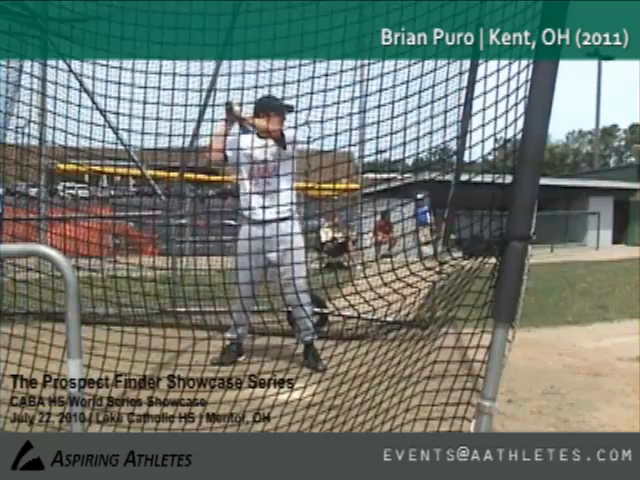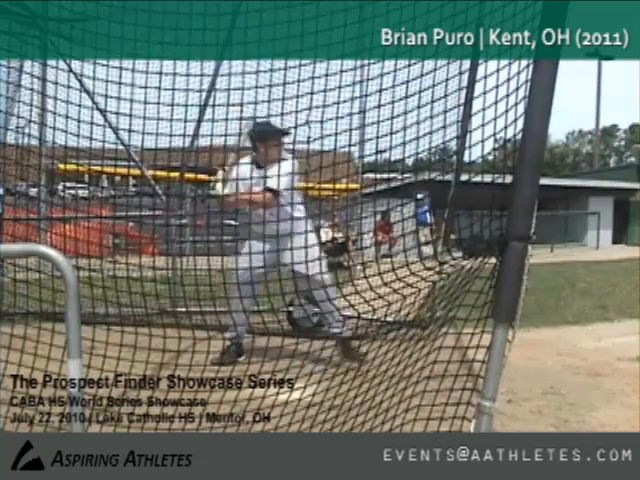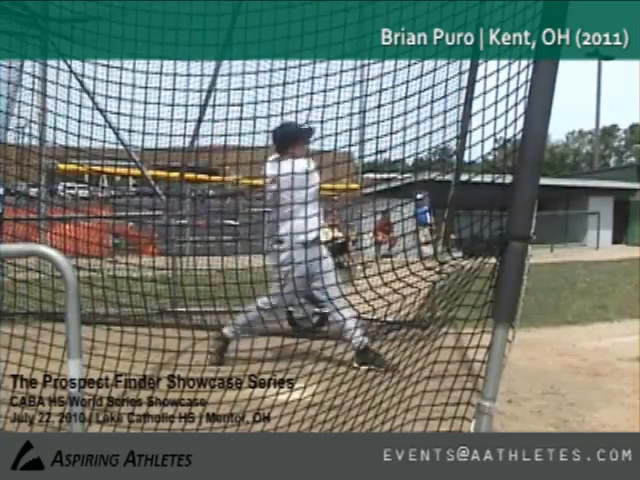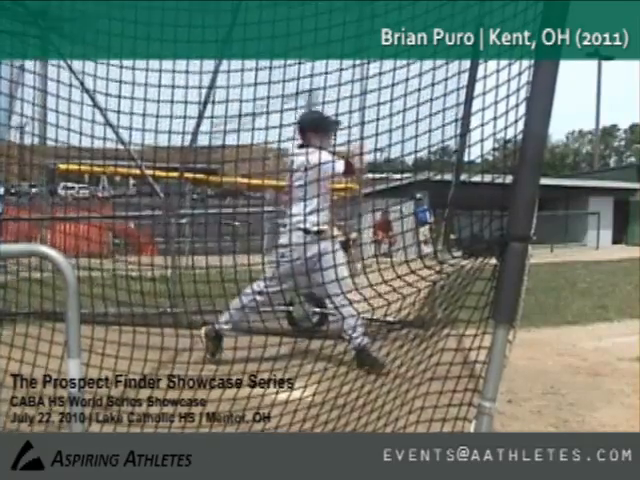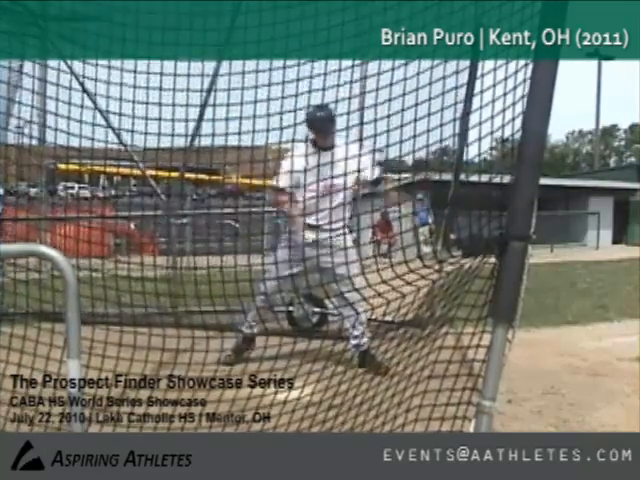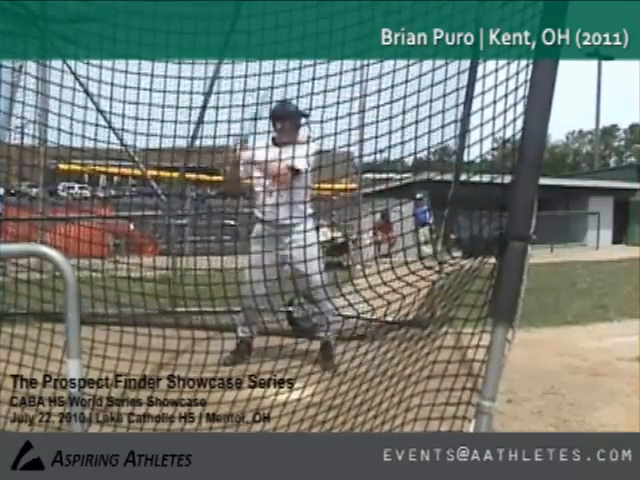
dt=0.5s
person 1, frame 1
left shoulder: (288, 139)
right shoulder: (242, 142)
left elbow: (272, 131)
right elbow: (215, 155)
left wrist: (242, 117)
right wrist: (228, 122)
left hip: (284, 225)
right hip: (251, 227)
left knee: (296, 285)
right knee: (244, 287)
left ankle: (308, 345)
right ankle: (235, 342)
person 1, frame 2
left shoulder: (286, 164)
right shoulder: (241, 167)
left elbow: (266, 199)
right elbow: (230, 202)
left wrist: (240, 196)
left hip: (297, 236)
right hip: (261, 239)
left knee: (321, 283)
right knee: (240, 287)
left ankle: (342, 338)
right ankle: (236, 343)
person 1, frame 3
left shoulder: (270, 167)
right shoulder: (305, 166)
left hip: (310, 245)
right hip: (294, 248)
left knee: (331, 295)
right knee: (276, 301)
left ankle: (361, 347)
right ankle: (227, 335)
person 1, frame 4
left shoulder: (303, 151)
right shoulder: (316, 157)
right elbow: (354, 168)
right wrist: (358, 154)
left hip: (321, 235)
right hip: (299, 238)
left knee: (340, 290)
right knee: (266, 288)
left ankle: (360, 349)
right ankle: (217, 332)
person 1, frame 5
left shoulder: (352, 152)
right shoulder: (297, 156)
left elbow: (374, 180)
right elbow: (282, 196)
right wrist: (297, 222)
left hip: (336, 234)
right hip: (301, 232)
left knee: (347, 292)
right knee: (272, 285)
left ankle: (362, 350)
right ankle: (247, 337)
person 1, frame 6
left shoulder: (306, 148)
right shoulder: (258, 148)
left elbow: (284, 175)
left wrist: (253, 160)
right wrist: (236, 158)
left hip: (299, 228)
right hip: (265, 229)
left knee: (316, 285)
right knee: (252, 287)
left ankle: (326, 343)
right ankle: (244, 342)
